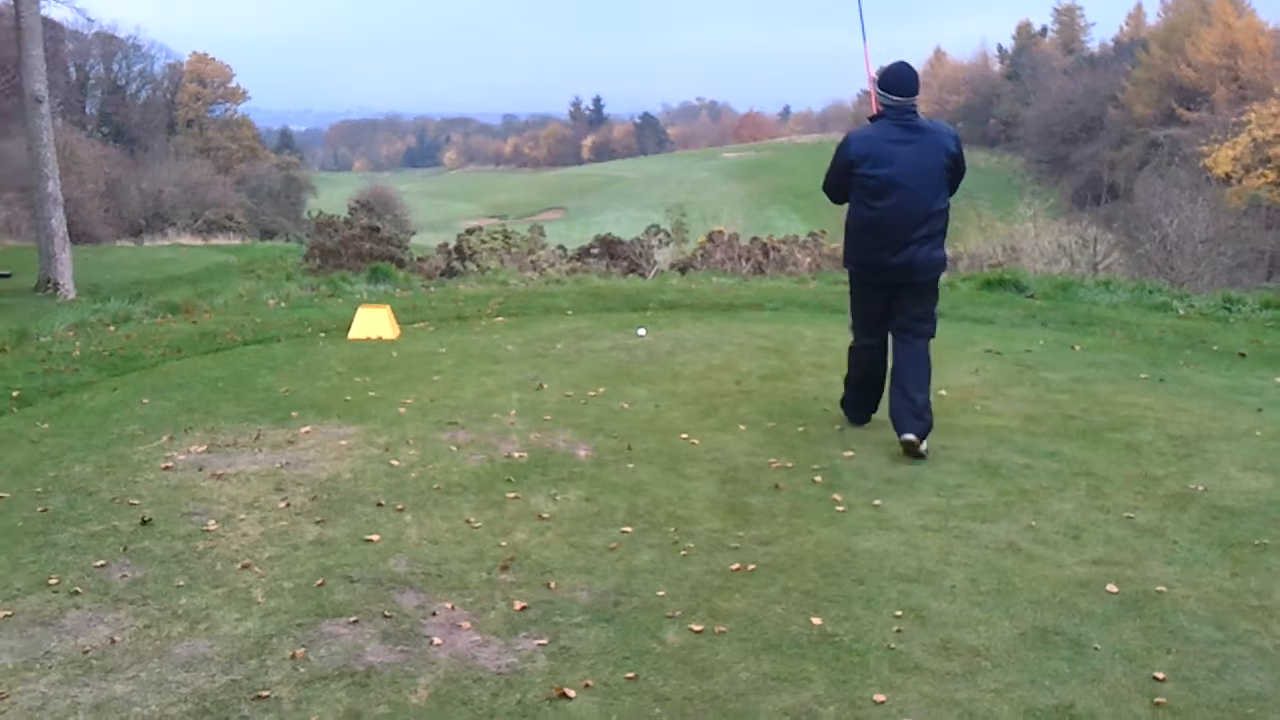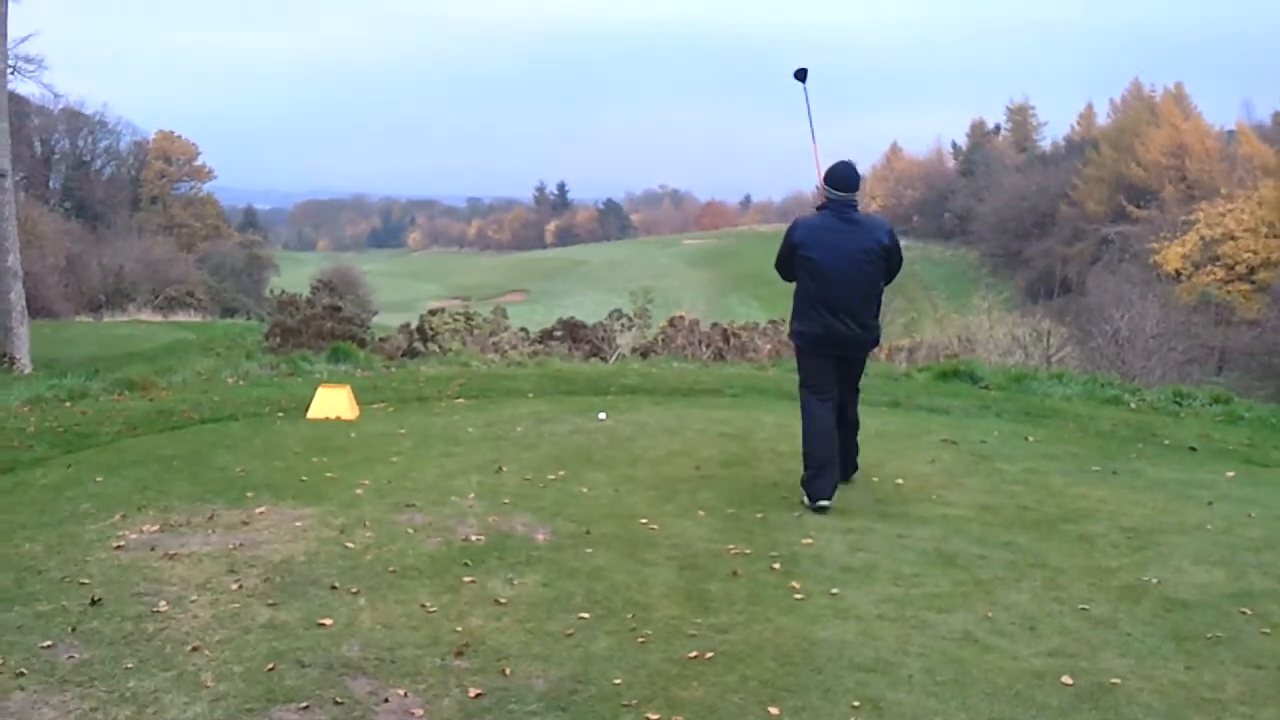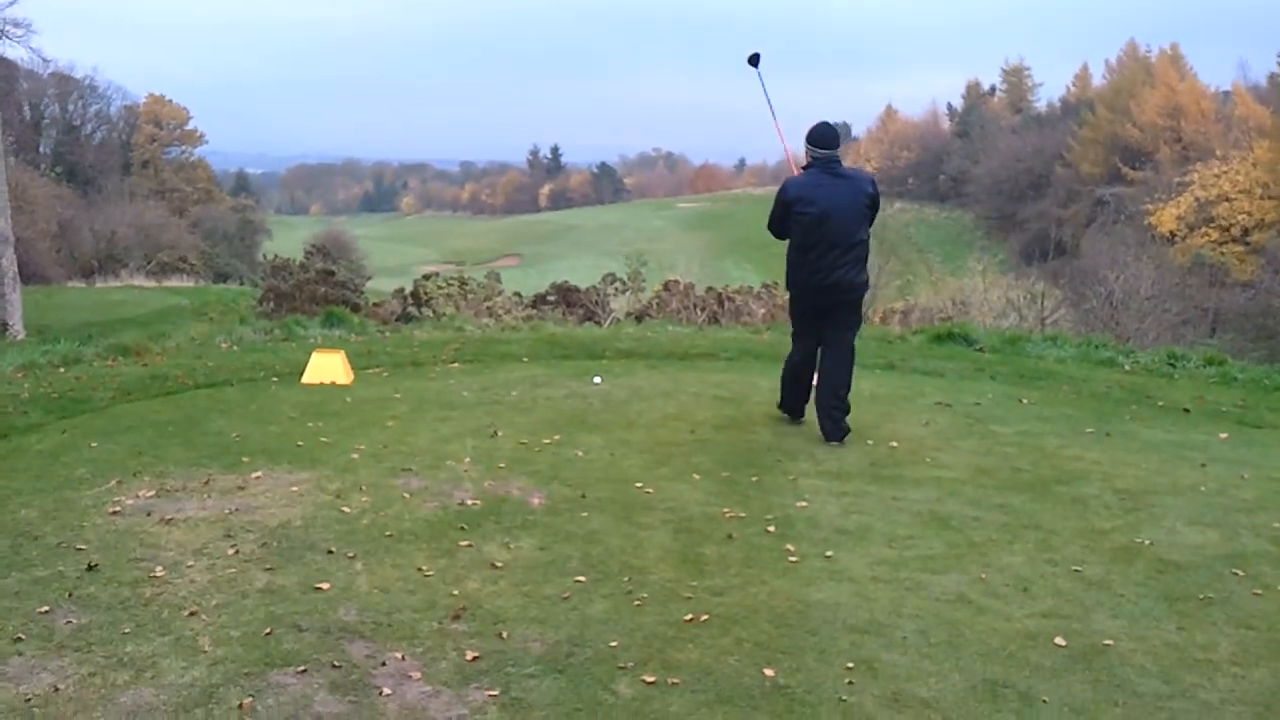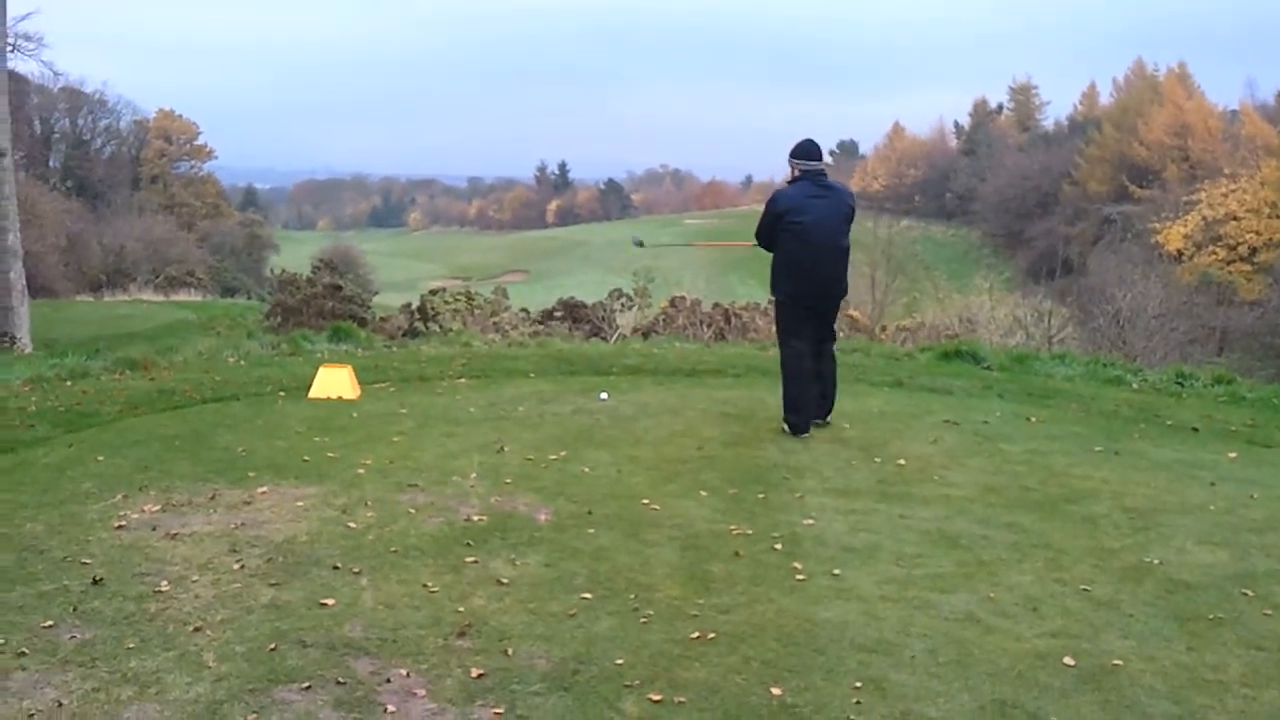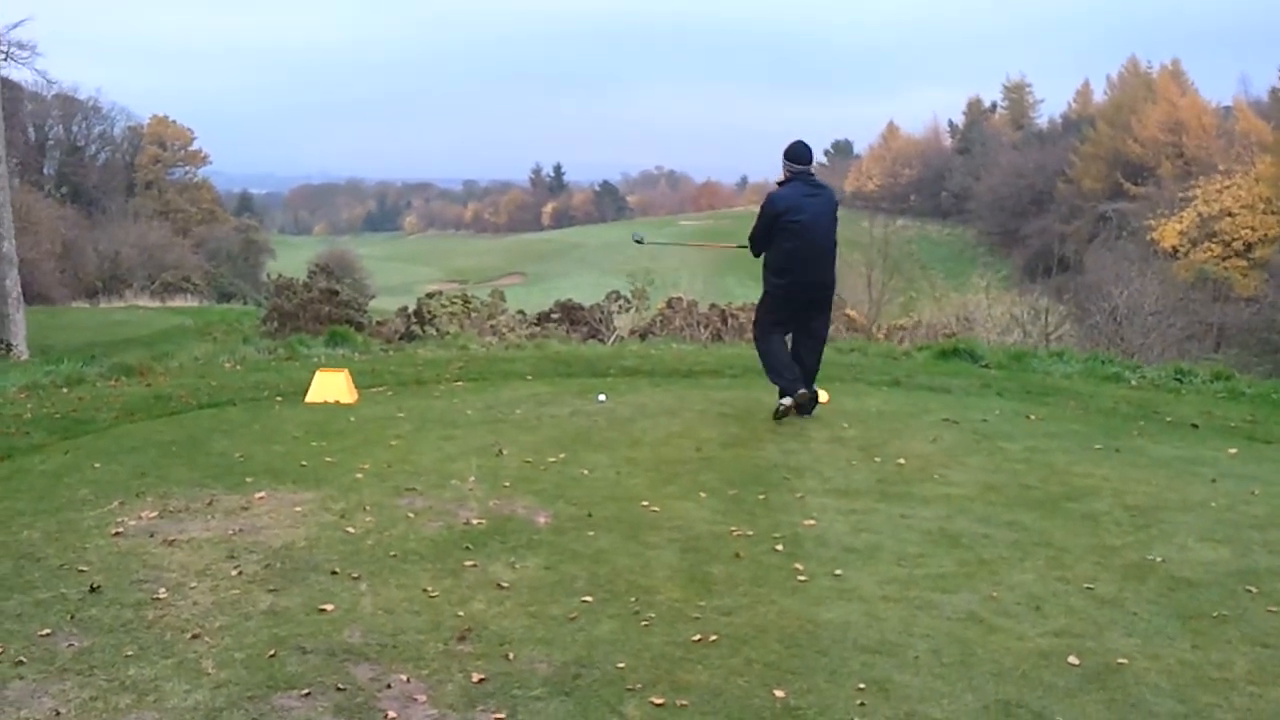
dt=0.5s
person 1, frame 1
left shoulder: (857, 142)
right shoulder: (946, 137)
left elbow: (835, 192)
right elbow: (952, 185)
left hip: (868, 260)
right hip: (923, 260)
left knee: (868, 335)
right knee: (915, 338)
left ankle: (858, 409)
right ankle: (912, 424)
person 1, frame 2
left shoulder: (802, 228)
right shoulder: (881, 230)
left elbow: (785, 271)
right elbow: (891, 272)
left hip: (814, 333)
right hip: (859, 334)
left knee: (818, 404)
right knee: (847, 399)
left ankle: (820, 488)
right ankle: (844, 468)
person 1, frame 3
left shoulder: (794, 187)
right shoulder: (865, 183)
left elbow: (777, 229)
left hip: (806, 283)
right hip: (849, 284)
left knee: (804, 345)
right knee: (839, 352)
left ankle: (792, 406)
right ankle: (834, 426)
person 1, frame 4
left shoulder: (783, 198)
right shoulder: (845, 196)
left elbow: (764, 240)
left hip: (793, 289)
right hip: (831, 287)
left knee: (795, 351)
right knee: (824, 344)
left ankle: (798, 421)
right ankle: (821, 409)
person 1, frame 5
left shoulder: (778, 198)
right shoulder: (828, 196)
left elbow: (759, 238)
left wrist: (756, 248)
left hip: (785, 283)
right hip: (820, 283)
left knee: (767, 332)
right knee: (811, 340)
left ankle: (791, 388)
right ankle: (805, 399)
